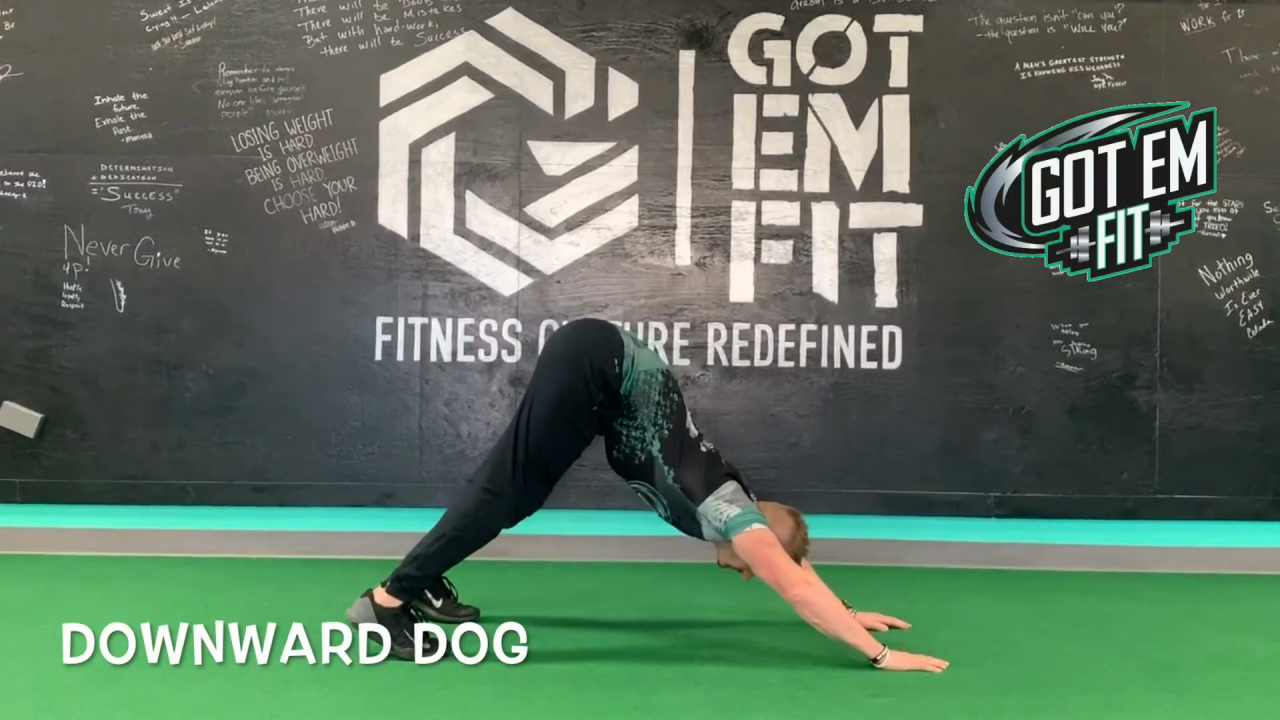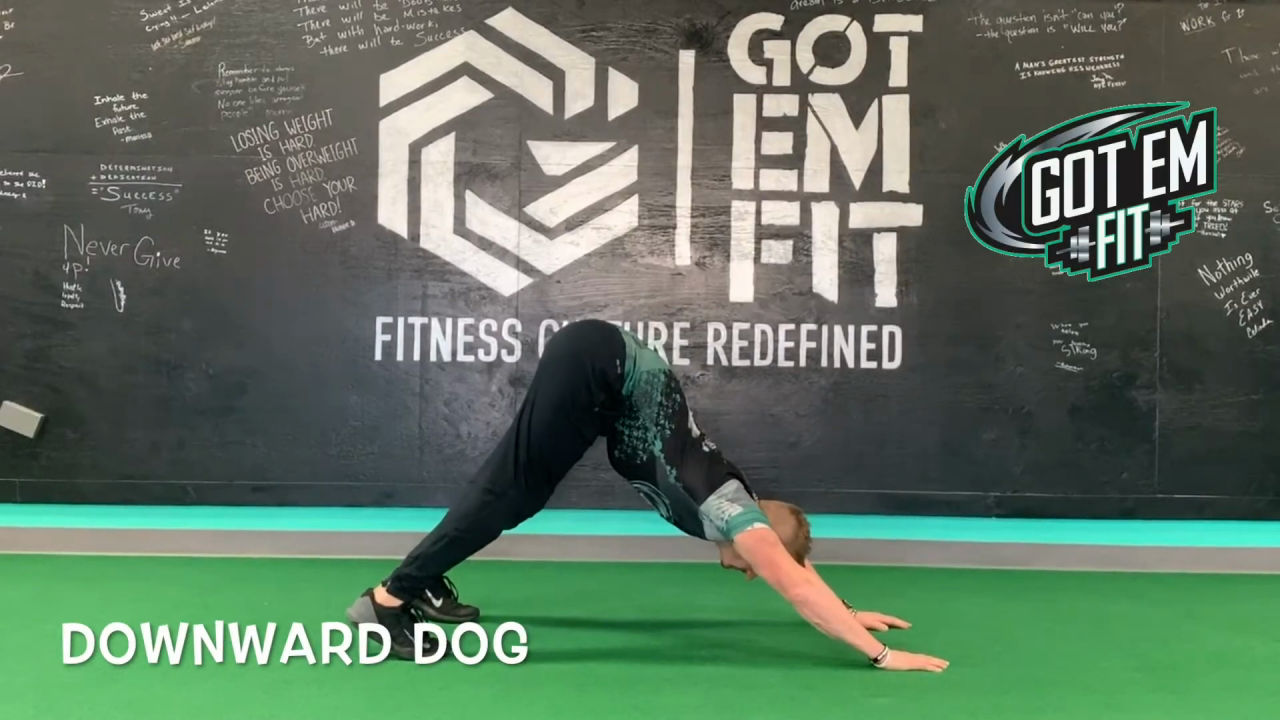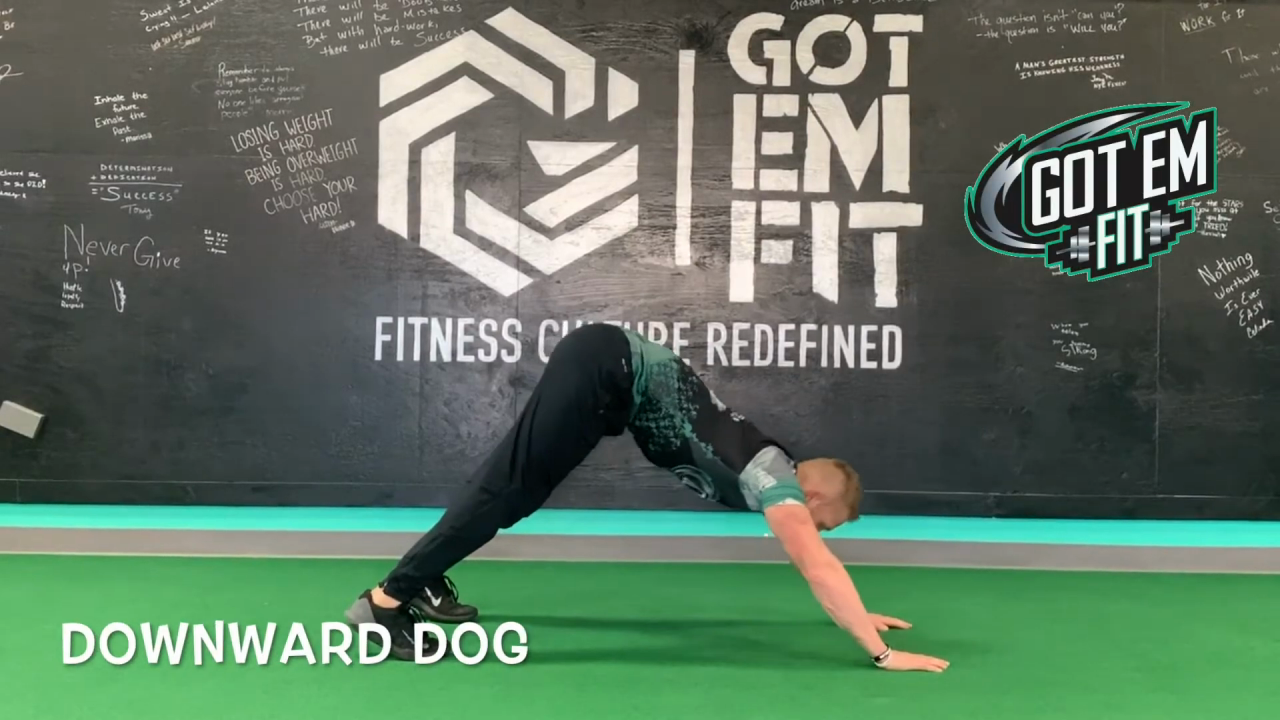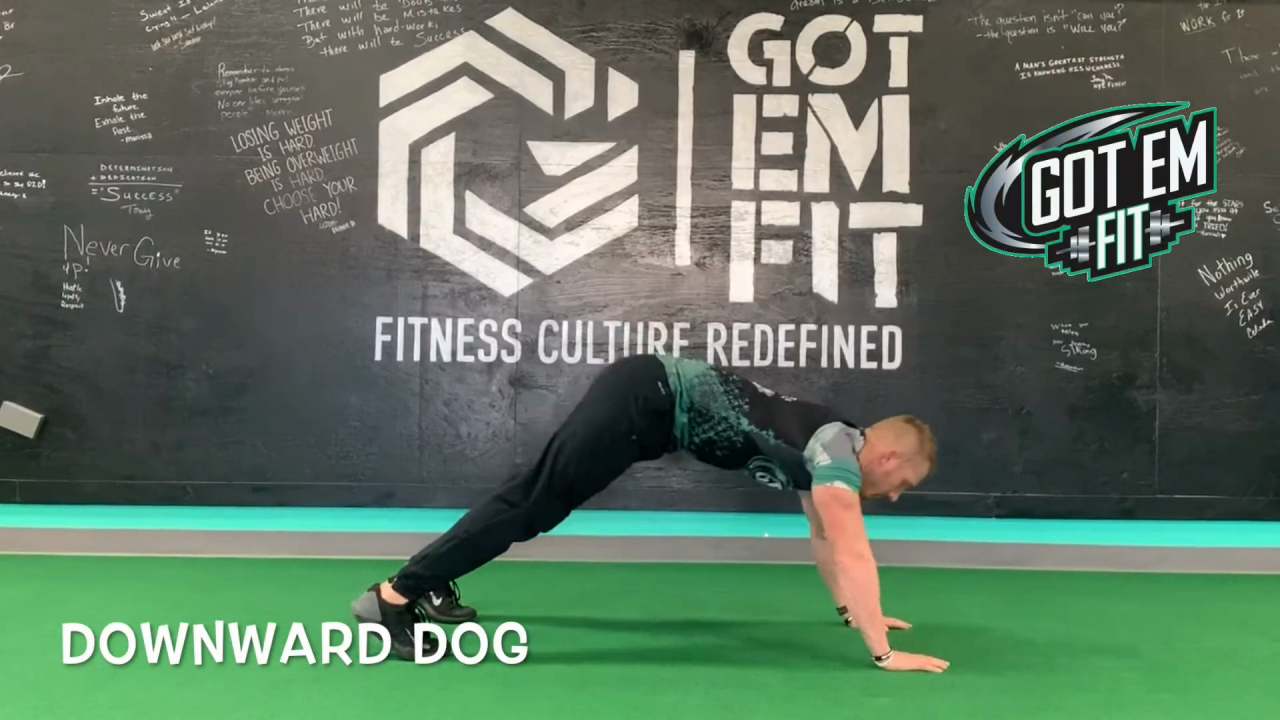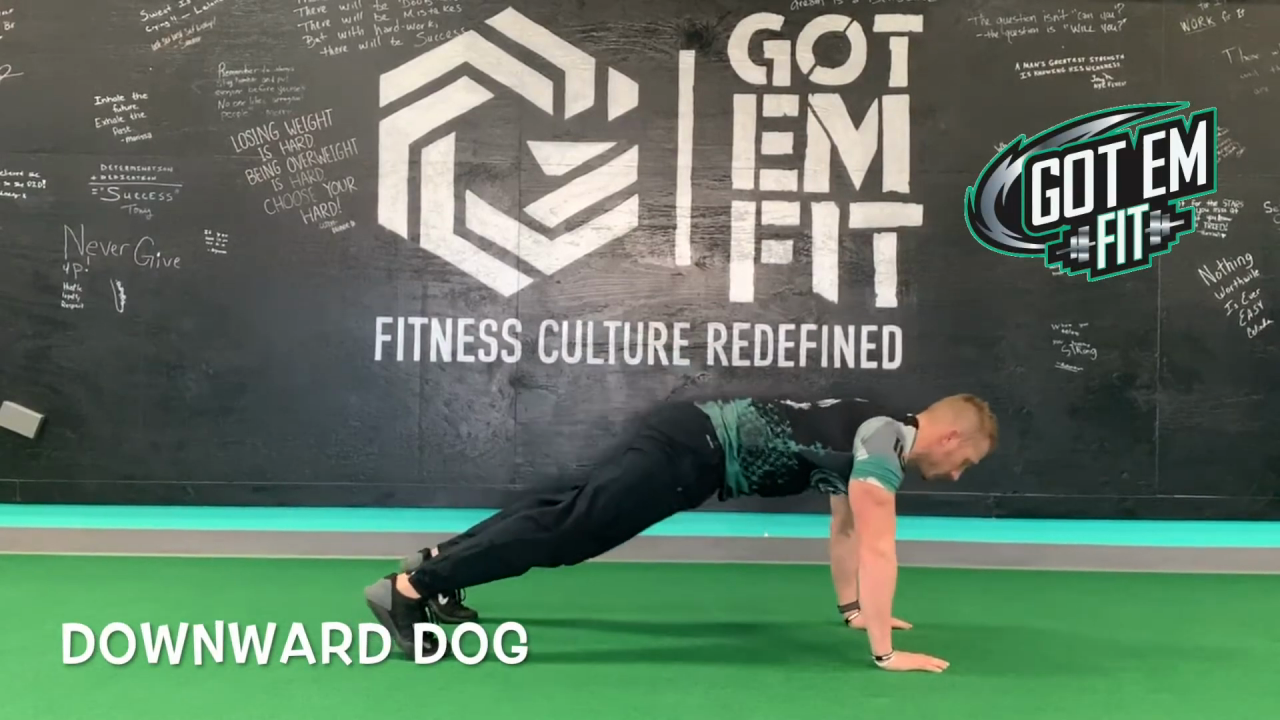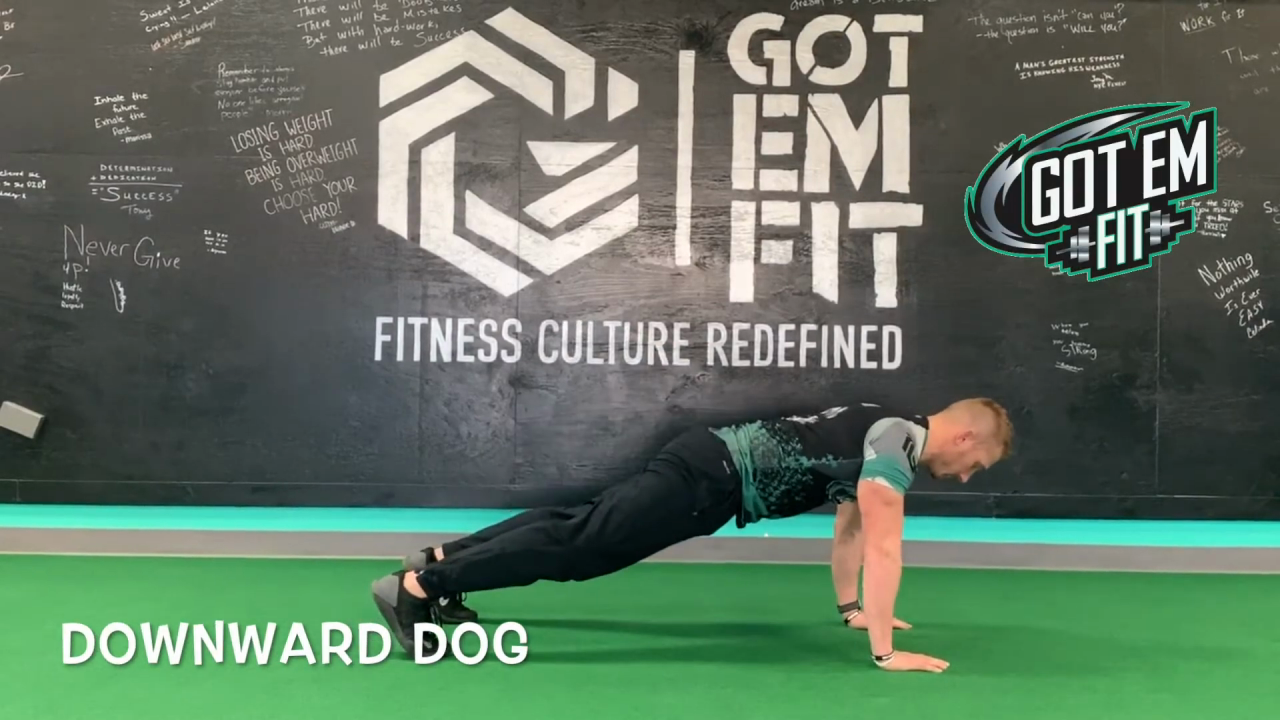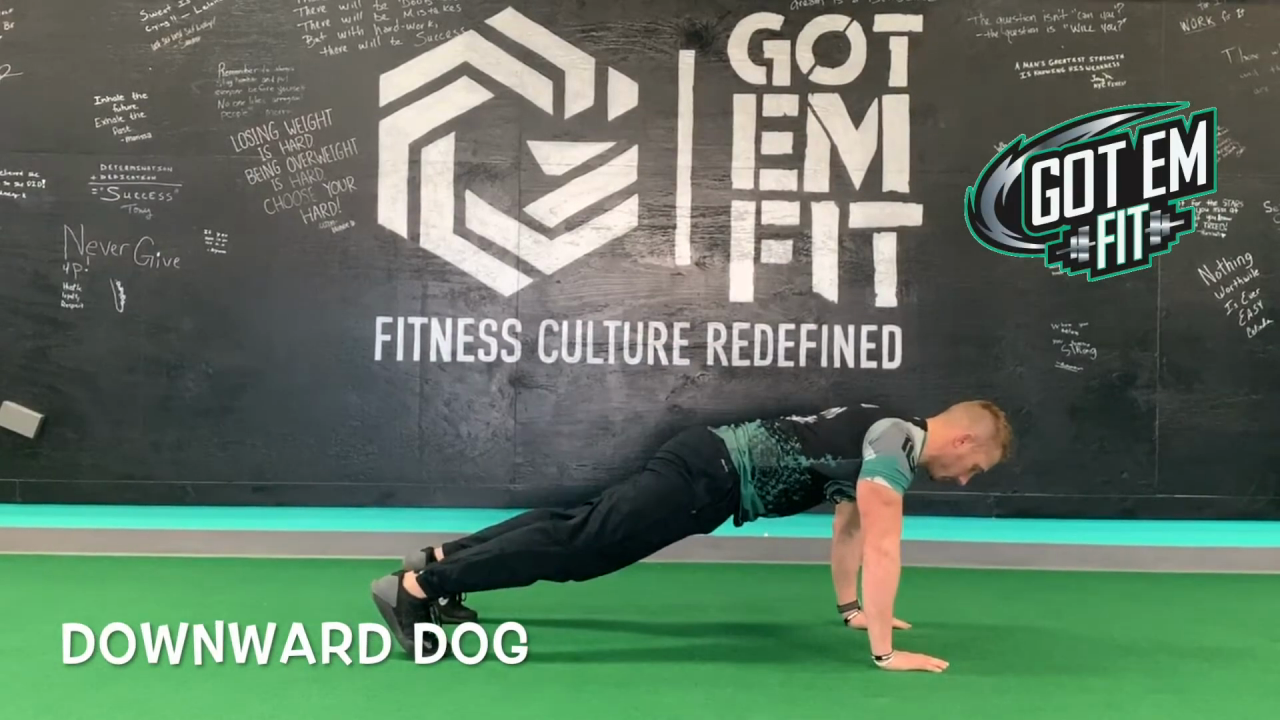
dt=0.4s
person 1, frame 1
left shoulder: (729, 500)
right shoulder: (724, 509)
left elbow: (793, 568)
right elbow: (795, 586)
left wrist: (849, 612)
right wrist: (879, 653)
left hip: (600, 359)
right hip: (593, 362)
left knee: (513, 486)
right knee: (508, 489)
left ankle: (424, 585)
right ankle: (387, 599)
person 1, frame 2
left shoulder: (732, 500)
right shoulder: (728, 509)
left elbow: (795, 569)
right elbow: (797, 587)
left wrist: (847, 613)
right wrist: (880, 654)
left hip: (600, 359)
right hip: (596, 363)
left knee: (514, 485)
right knee: (511, 491)
left ankle: (423, 583)
right ankle: (388, 598)
person 1, frame 3
left shoulder: (776, 469)
right shoulder: (769, 476)
left elbow: (815, 558)
right elbow: (819, 566)
left wrist: (855, 612)
right wrist: (882, 653)
left hip: (608, 363)
right hip: (604, 368)
left knee: (514, 482)
right knee: (510, 490)
left ankle: (424, 583)
right ankle: (385, 600)
person 1, frame 4
left shoulder: (829, 446)
right shoulder: (838, 451)
left elbow: (824, 537)
right elbow: (852, 553)
left wrist: (852, 609)
right wrist: (884, 652)
left hip: (650, 394)
right hip: (647, 399)
left knee: (539, 496)
right knee: (533, 505)
left ankle: (429, 581)
right ankle: (392, 597)
person 1, frame 5
left shoulder: (873, 435)
right shoulder: (884, 442)
left elbow: (846, 527)
right elbow: (878, 548)
left wrist: (851, 606)
right wrist: (885, 651)
left hip: (694, 435)
right hip: (691, 451)
left knee: (571, 513)
right knee: (566, 531)
left ankle: (438, 562)
right ankle: (407, 588)
person 1, frame 6
left shoulder: (884, 435)
right shoulder: (895, 443)
left elbow: (849, 528)
right elbow: (883, 550)
left wrist: (850, 607)
right wrist: (885, 652)
left hip: (711, 461)
right hip: (708, 478)
left knee: (581, 525)
right knee: (578, 546)
left ankle: (441, 559)
right ankle: (414, 587)
person 1, frame 7
left shoulder: (883, 436)
right shoulder: (895, 445)
left elbow: (848, 526)
right elbow: (882, 550)
left wrist: (850, 607)
right wrist: (885, 651)
left hip: (710, 461)
right hip: (706, 477)
left knee: (579, 525)
right knee: (577, 546)
left ankle: (442, 559)
right ankle: (414, 586)
